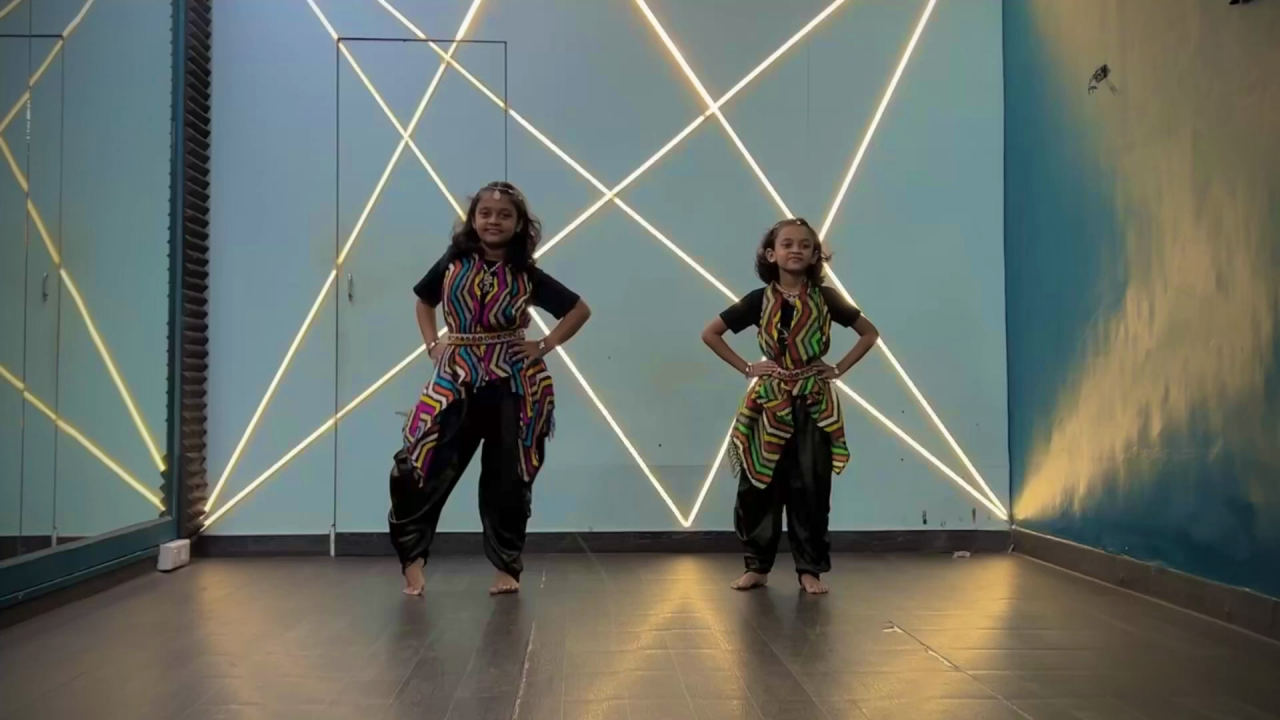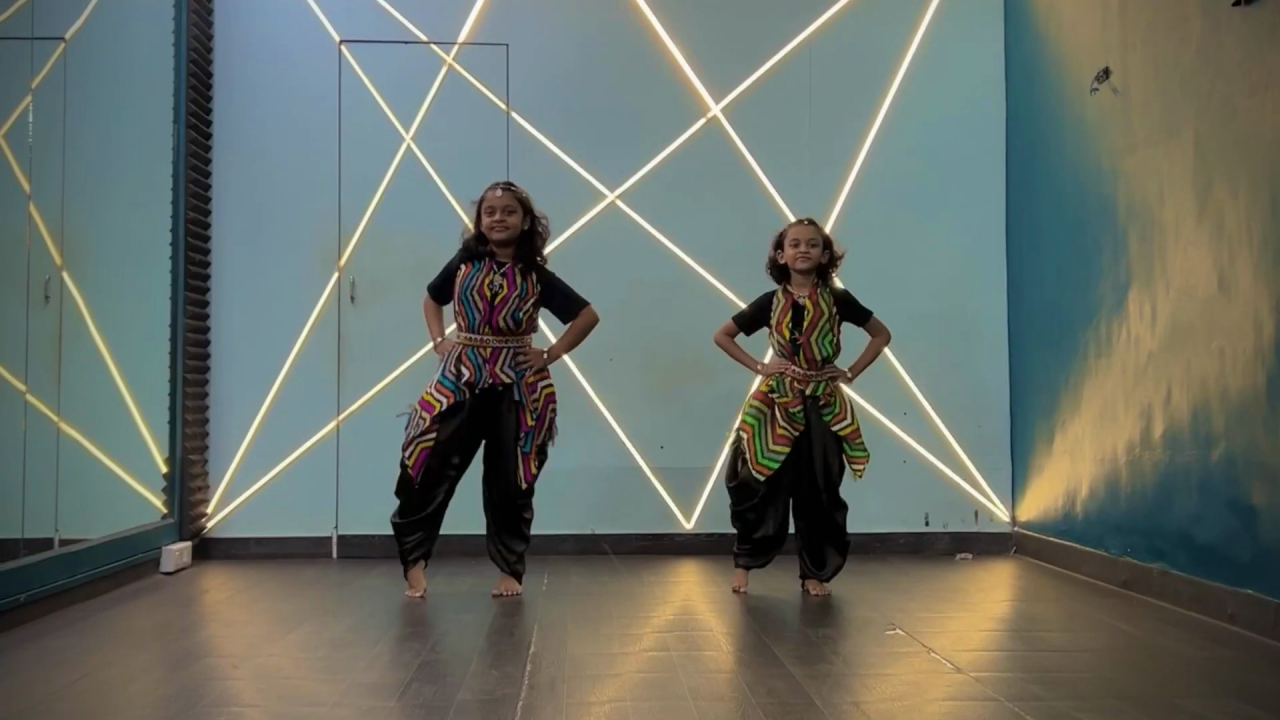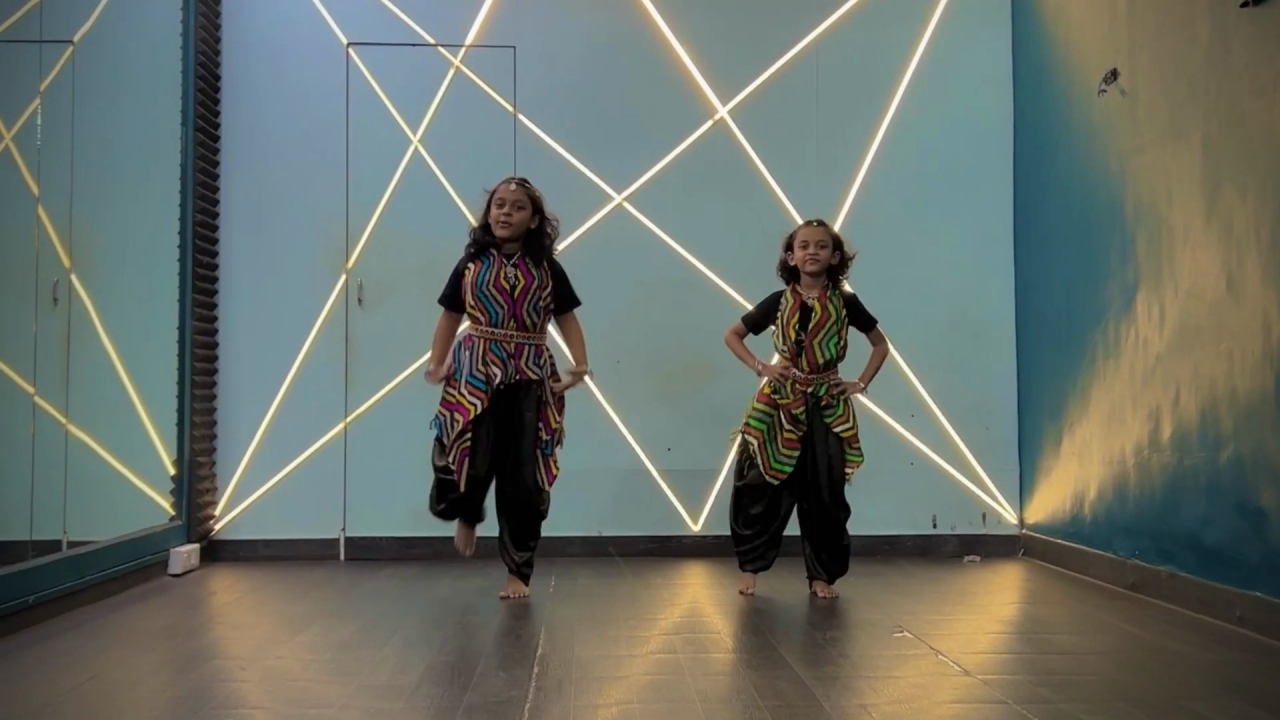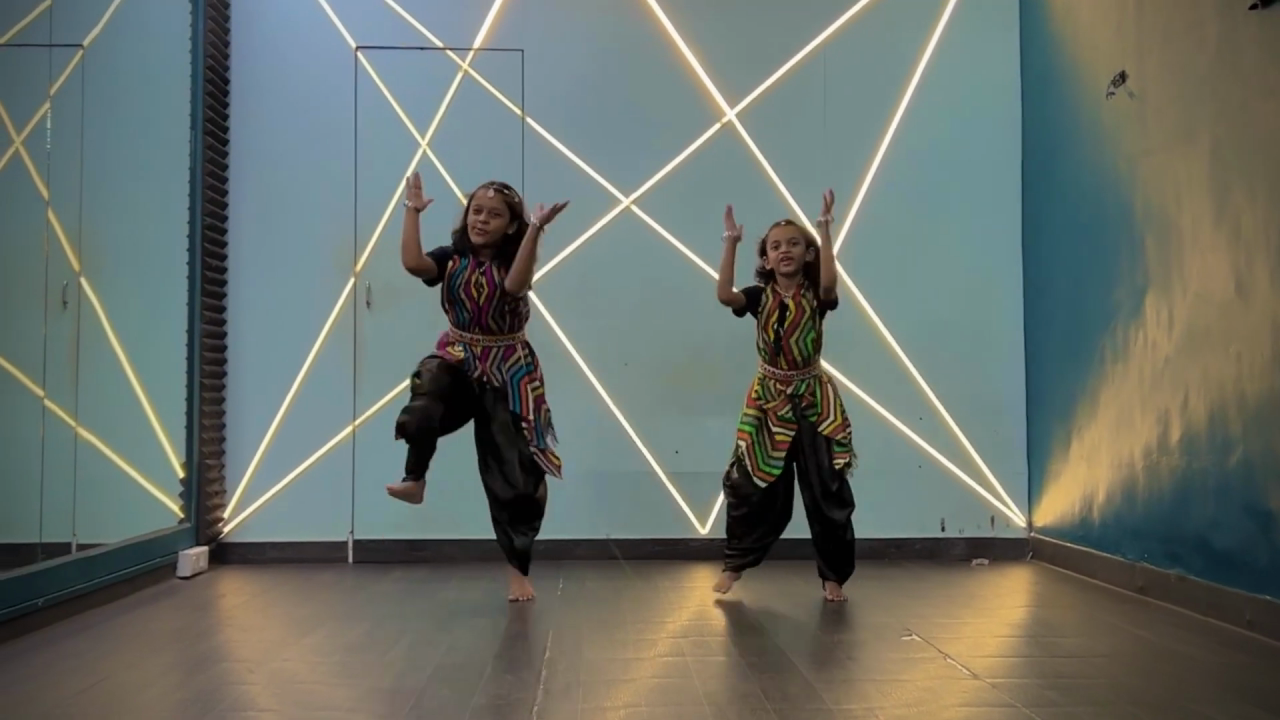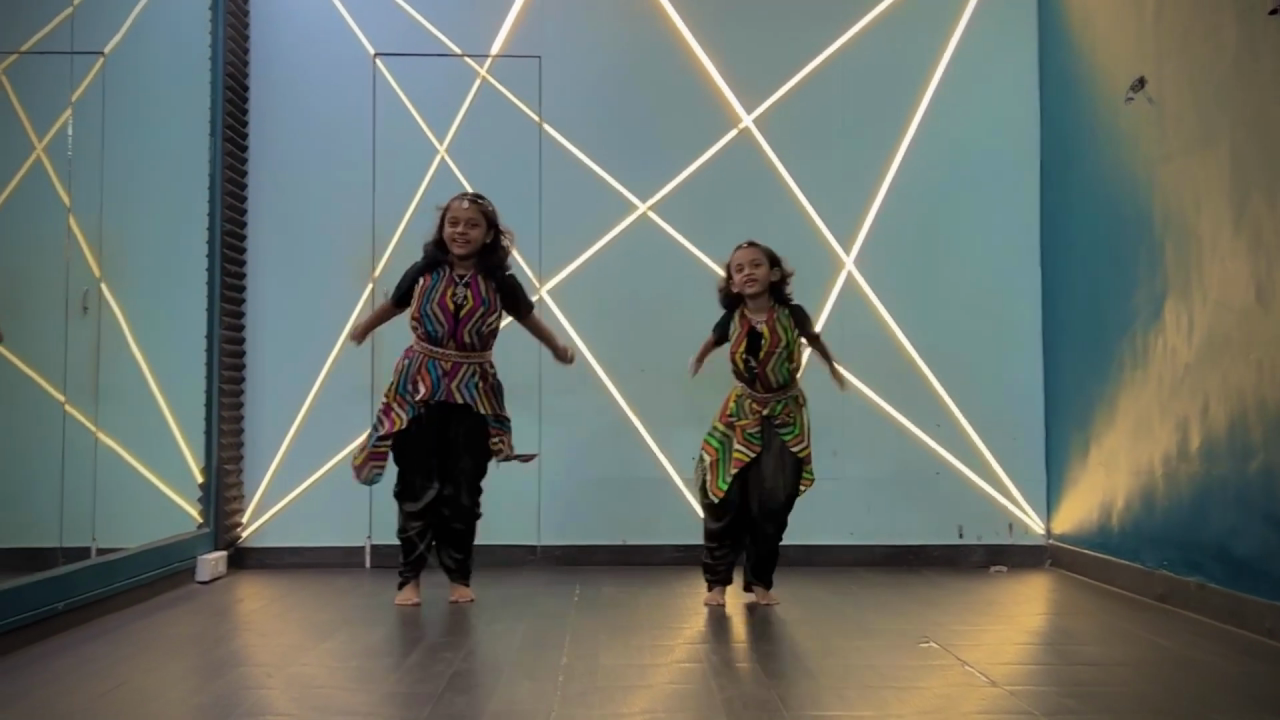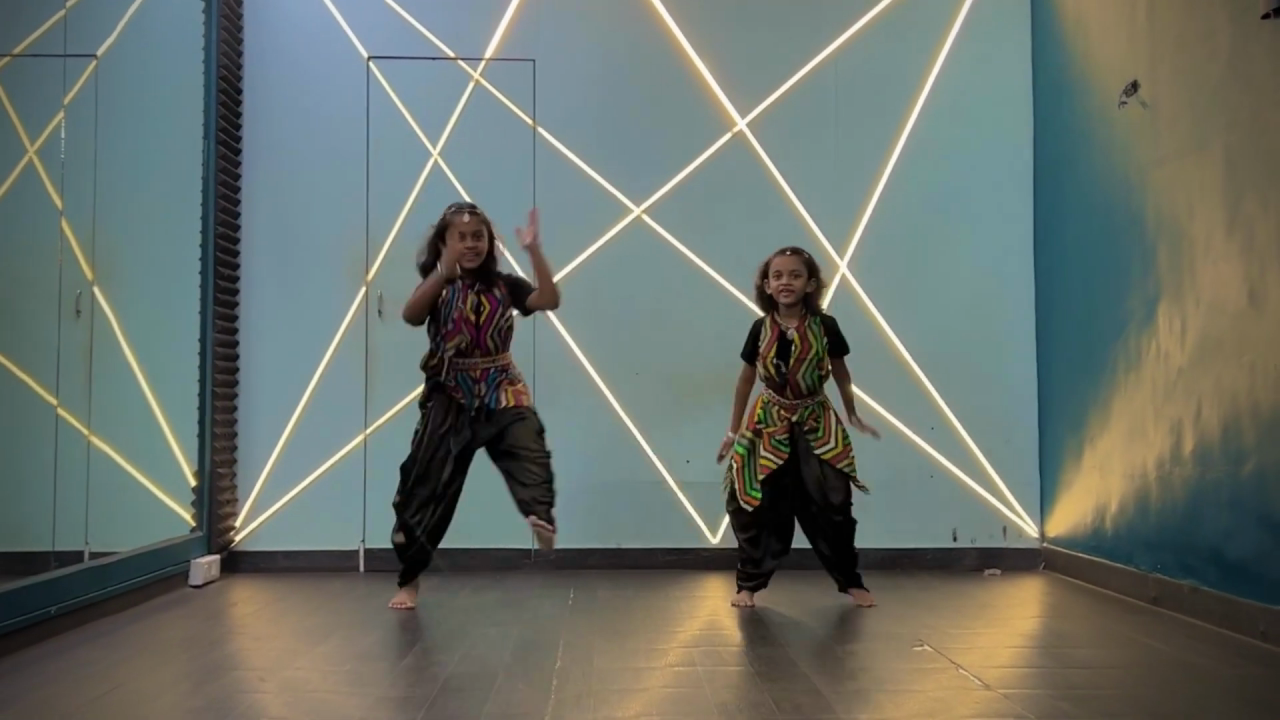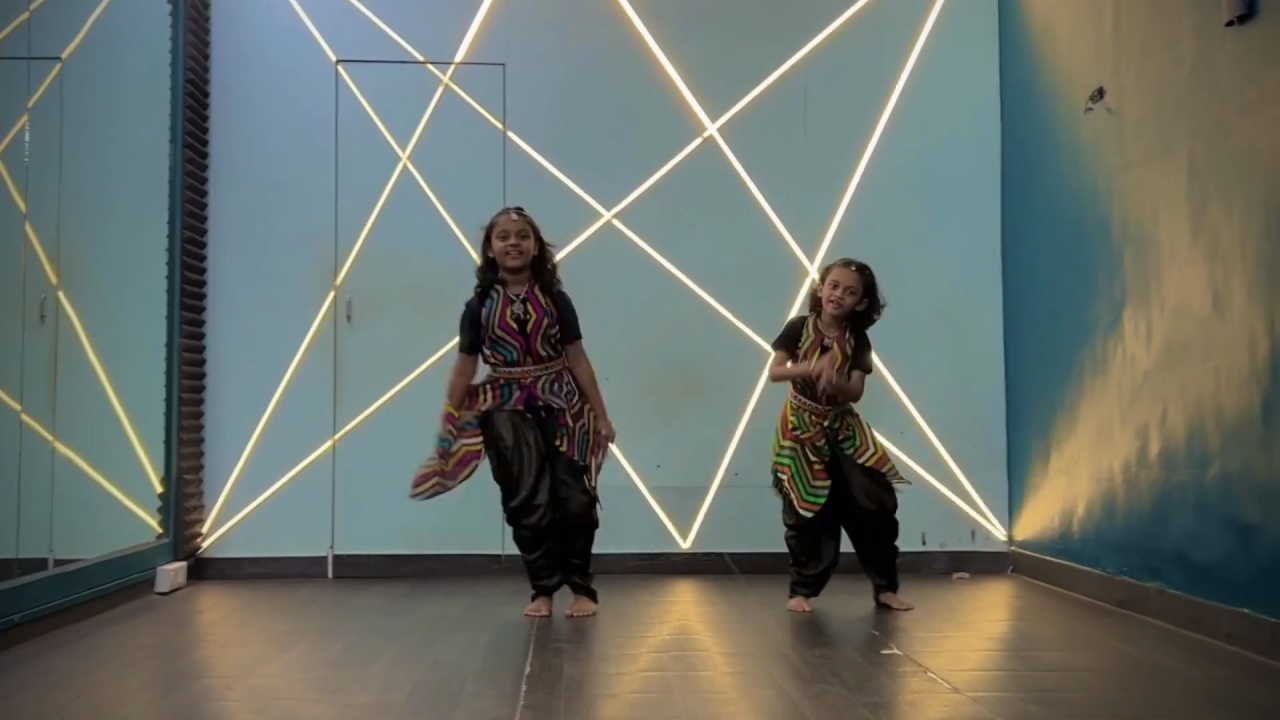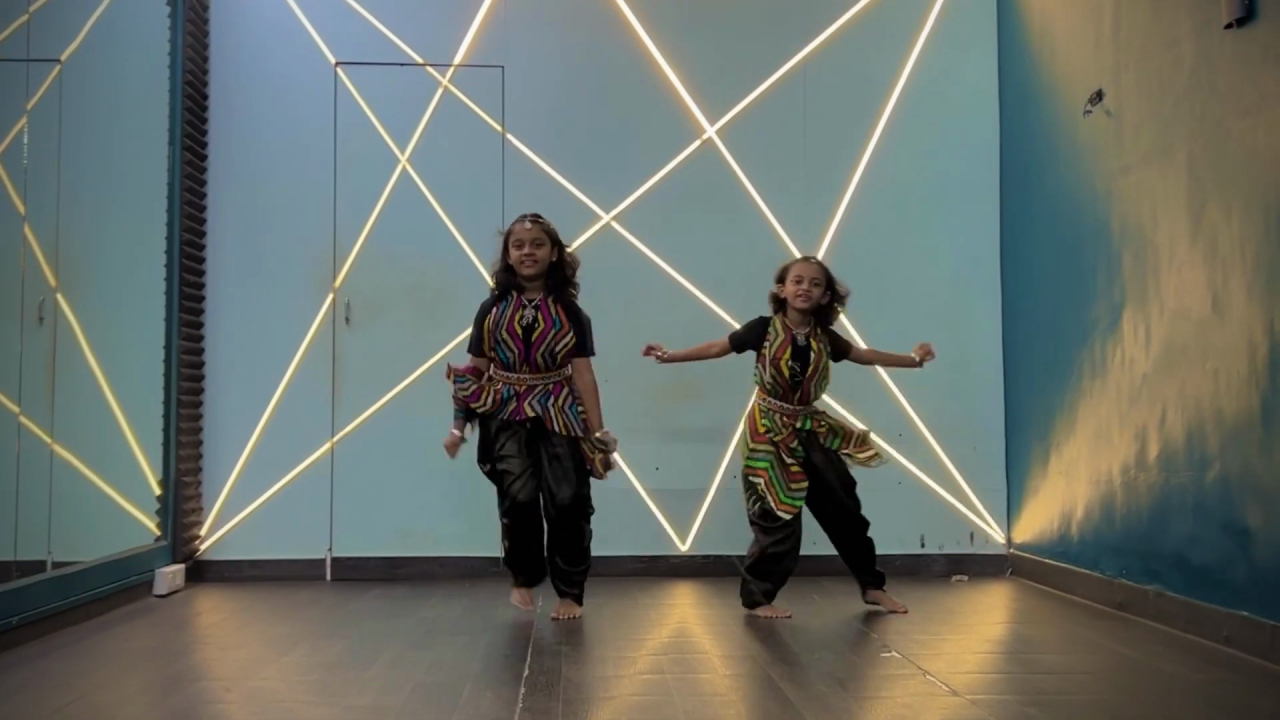
dt=0.4s
person 1, frame 1
left shoulder: (527, 274)
right shoulder: (453, 263)
left elbow: (579, 310)
right elbow: (422, 299)
left wrist: (546, 346)
right wrist: (431, 341)
left hip: (513, 383)
right hip: (457, 380)
left knee: (508, 477)
right knee: (426, 469)
left ankle: (507, 566)
right ankle: (413, 560)
person 1, frame 2
left shoulder: (536, 275)
right shoulder: (464, 263)
left elbow: (586, 317)
right elbow: (431, 300)
left wrist: (552, 355)
right wrist: (439, 339)
left hip: (516, 385)
right hip: (460, 381)
left knee: (510, 479)
right knee: (430, 473)
left ankle: (510, 569)
right ankle: (415, 562)
person 1, frame 3
left shoulder: (546, 268)
right shoulder: (471, 264)
left elbow: (567, 317)
right elbow: (448, 316)
left wrist: (580, 361)
right wrist: (437, 362)
left hip: (528, 379)
right hip: (476, 373)
left knee: (526, 478)
right knee: (468, 462)
left ankle: (518, 570)
right ankle: (467, 517)
person 1, frame 4
left shoulder: (516, 261)
right shoulder: (452, 258)
left elbow: (516, 284)
right elbow: (413, 264)
left wrist: (535, 231)
right wrist: (413, 213)
left hip: (507, 372)
right hip: (455, 360)
left knee: (514, 473)
right knee: (426, 403)
left ankle: (518, 569)
right ankle: (414, 479)
person 1, frame 5
left shoulder: (499, 283)
right shoulder: (422, 275)
left elbow: (527, 316)
right elbow: (393, 304)
left wrist: (557, 348)
right wrist: (363, 328)
left hip: (471, 394)
right hip: (419, 389)
left knee: (461, 490)
right knee: (417, 487)
left ankle: (459, 576)
right ankle: (410, 578)
person 1, frame 6
left shoulder: (503, 285)
right shoulder: (436, 290)
left elbow: (549, 301)
right elbow: (414, 313)
left wrist: (535, 252)
right wrist: (443, 270)
left hip: (502, 394)
right hip: (449, 399)
left knee: (527, 450)
right knee: (429, 490)
left ankle: (541, 521)
right ankle: (408, 582)
person 1, frame 7
left shoulder: (554, 297)
right shoulder: (481, 302)
left elbow: (577, 356)
right elbow: (463, 366)
left wrist: (600, 414)
right wrist: (453, 424)
left hip: (559, 403)
right hip: (508, 407)
left knee: (573, 500)
right knee: (528, 502)
left ankle: (582, 589)
right ankle: (542, 590)
person 1, frame 8
left shoulder: (566, 306)
right shoulder: (493, 307)
left elbow: (582, 369)
right elbow: (472, 368)
left wrist: (598, 428)
right wrist: (457, 424)
left hip: (557, 413)
right hip: (505, 415)
left knee: (567, 503)
right knee: (520, 497)
left ankle: (569, 593)
right ankle: (524, 578)
person 2, frame 1
left shoulder: (824, 298)
right shoulder: (758, 301)
left elbow: (870, 333)
right elbow: (710, 334)
left wrist: (838, 368)
right wrist: (747, 368)
left hip: (813, 403)
right hip: (770, 401)
left knee: (810, 487)
right knee: (760, 485)
left ankle: (810, 568)
right ankle: (758, 566)
person 2, frame 2
left shoulder: (836, 299)
right shoulder: (770, 302)
left elbow: (882, 335)
right elbow: (722, 336)
left wrist: (850, 373)
right wrist: (757, 367)
left hip: (823, 404)
right hip: (778, 401)
left knee: (819, 492)
right knee: (760, 483)
left ankle: (815, 571)
right ankle: (745, 561)
person 2, frame 3
left shoulder: (844, 303)
right shoulder: (778, 302)
left elbow: (880, 343)
right elbow: (732, 335)
left wrist: (862, 382)
right wrist: (760, 368)
left hip: (828, 406)
right hip: (780, 403)
left knee: (824, 495)
right knee: (765, 486)
left ankle: (821, 573)
right ankle: (750, 565)
person 2, frame 4
left shoulder: (816, 295)
right shoulder: (757, 296)
left elbow: (832, 292)
right elbow: (724, 296)
left wrist: (825, 234)
right wrist: (731, 244)
left hip: (813, 400)
right hip: (769, 400)
left knee: (828, 492)
right knee: (751, 487)
left ankle: (833, 575)
right ankle: (735, 564)
person 2, frame 5
left shoulder: (792, 315)
right shoulder: (730, 321)
left elbow: (813, 338)
right elbow: (713, 341)
left wrist: (832, 366)
right wrist: (700, 356)
left hip: (785, 418)
right hip: (740, 416)
left knee: (772, 502)
right knee: (724, 499)
left ankle: (760, 580)
right ankle: (717, 581)
person 2, frame 6
left shoulder: (824, 327)
right shoulder: (761, 328)
left elbow: (841, 374)
right elbow: (744, 379)
left wrist: (854, 418)
right wrist: (733, 432)
left hip: (815, 424)
right hip: (769, 423)
left knee: (830, 508)
right knee: (757, 507)
left ankle: (850, 581)
right ankle: (749, 584)
person 2, frame 7
left shoulder: (857, 340)
right shoulder: (799, 328)
left elbow: (853, 390)
right elbow: (777, 370)
left wrist: (838, 379)
right wrist: (811, 366)
left hip: (844, 429)
right hip: (801, 429)
left knee: (876, 508)
right knee: (808, 514)
left ankle: (885, 587)
right ankle: (802, 590)
person 2, frame 8
left shoulder: (824, 335)
right shoulder: (762, 329)
left elbow: (863, 355)
right elbow: (719, 347)
left wrist: (911, 360)
right wrist: (671, 356)
left hip: (811, 428)
right hip: (768, 430)
left knee: (844, 510)
right knee: (778, 516)
left ankle: (873, 586)
right ankle: (758, 596)
